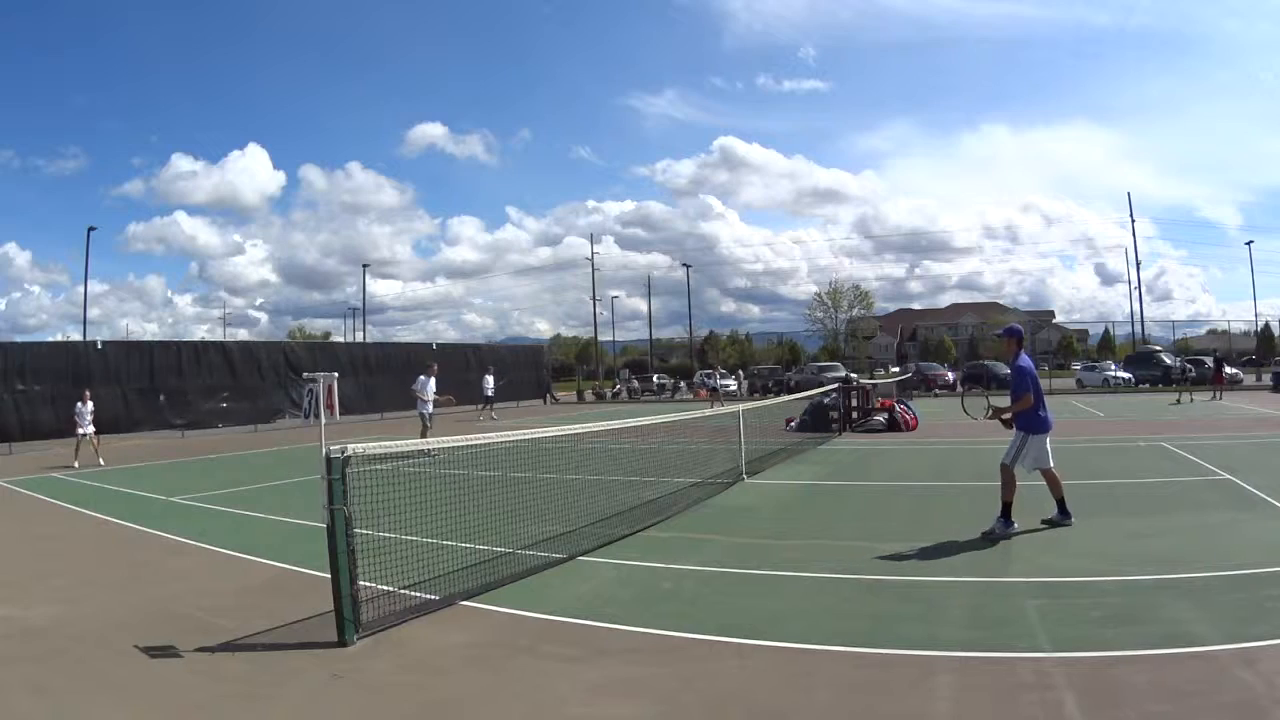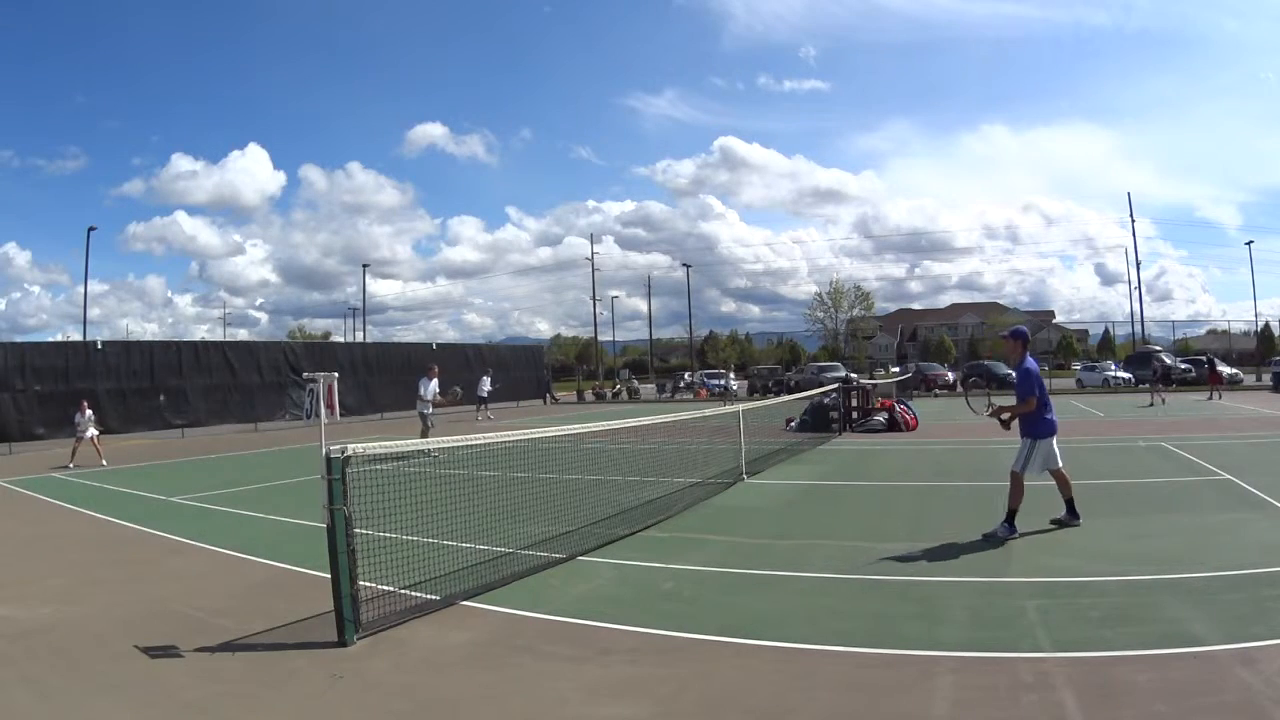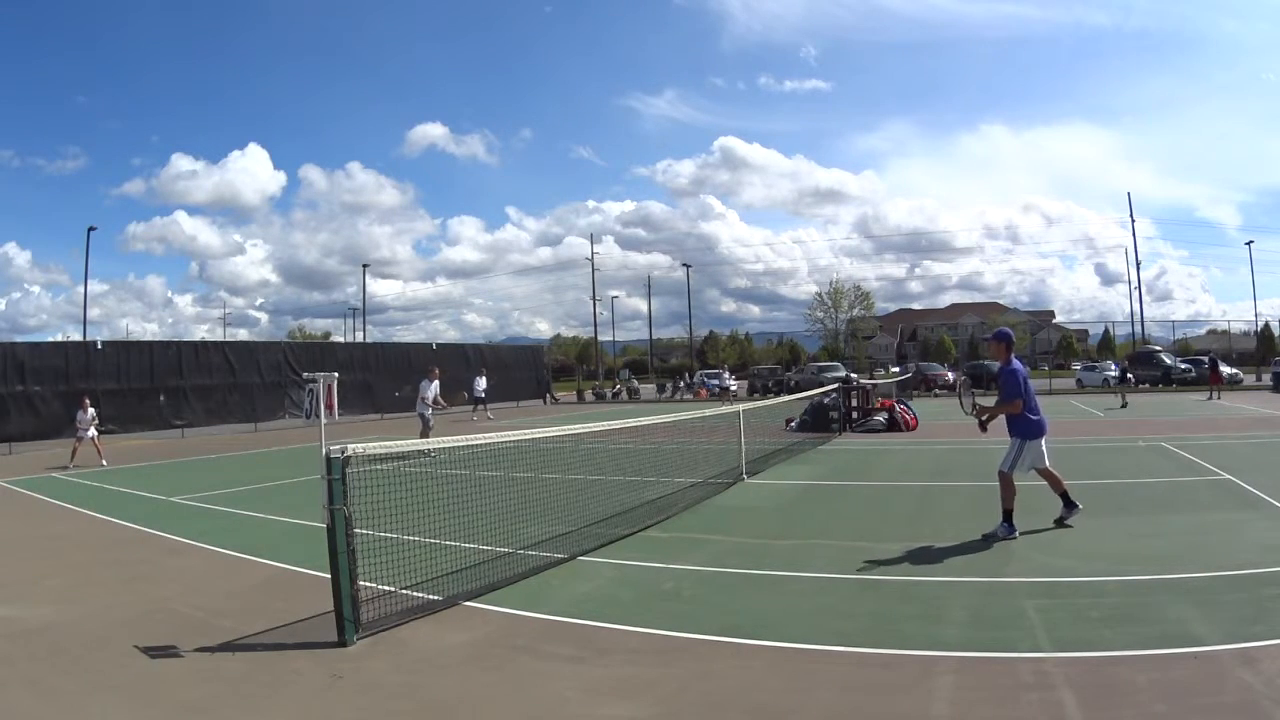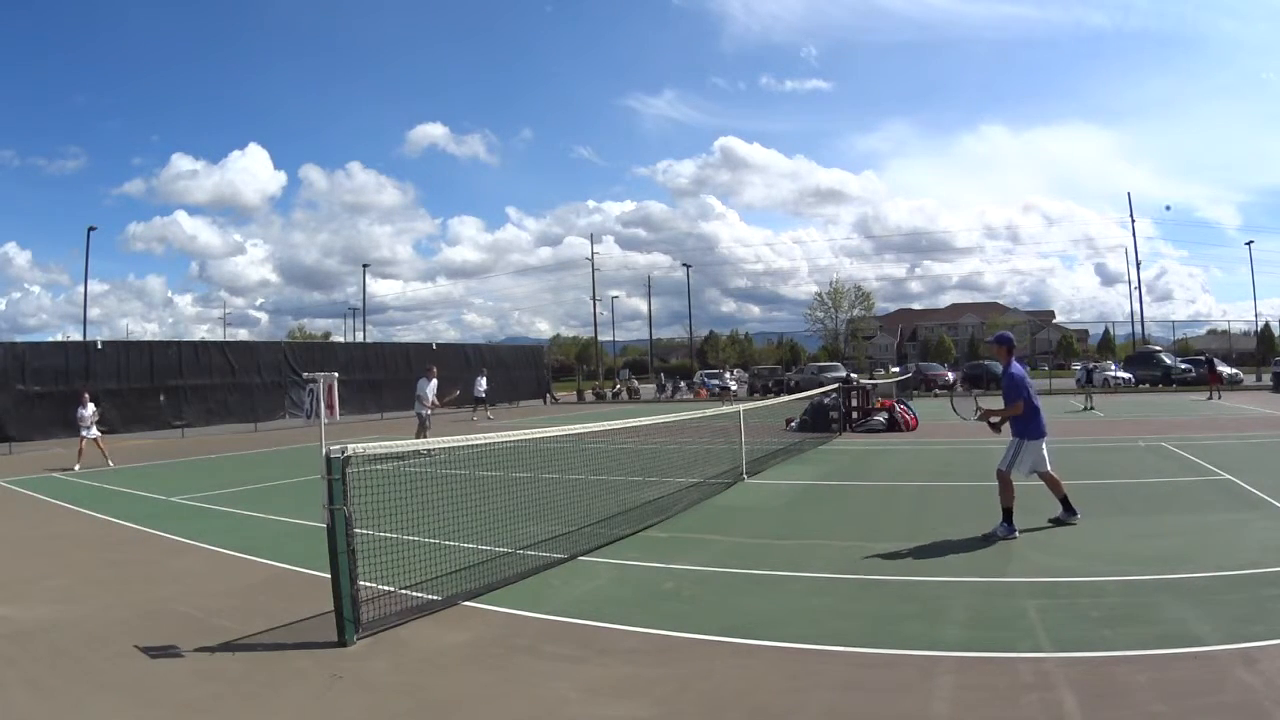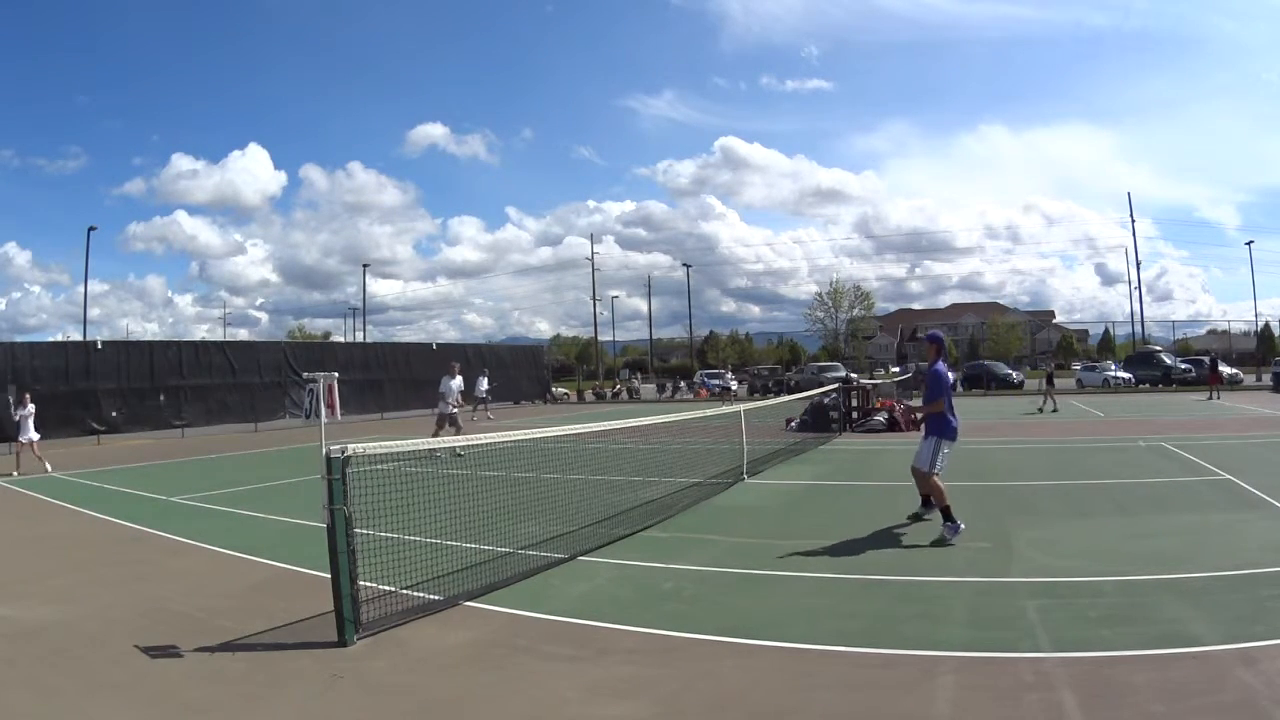
dt=1s
person 1, frame 1
left shoulder: (1020, 366)
right shoulder: (1021, 362)
left elbow: (1027, 400)
left wrist: (1002, 411)
right wrist: (1011, 417)
left hip: (1031, 428)
right hip: (1038, 425)
left knee: (1006, 467)
right knee: (1046, 469)
left ankle: (1005, 520)
right ankle: (1063, 514)
person 1, frame 2
left shoulder: (1027, 369)
right shoulder: (1023, 366)
left elbow: (1031, 404)
left wrist: (1003, 410)
right wrist: (1009, 419)
left hip: (1037, 431)
right hip: (1044, 427)
left knee: (1016, 475)
right knee: (1056, 470)
left ankle: (1009, 526)
right ankle: (1072, 514)
person 1, frame 3
left shoulder: (1013, 371)
right shoulder: (1005, 370)
left elbow: (1016, 406)
right elbow: (1003, 402)
left wrist: (987, 410)
right wrist: (987, 419)
left hip: (1026, 432)
right hip: (1033, 428)
left knee: (1005, 474)
right knee: (1042, 469)
left ankle: (1007, 526)
right ankle: (1069, 505)
person 1, frame 4
left shoulder: (1011, 374)
right shoulder: (1013, 370)
left elbow: (1018, 408)
left wrist: (991, 413)
right wrist: (1000, 422)
left hip: (1026, 433)
right hip: (1034, 430)
left knee: (1003, 474)
right knee: (1044, 472)
left ankle: (1008, 526)
right ankle: (1069, 511)
person 1, frame 5
left shoulder: (937, 372)
right shoulder: (933, 370)
left elbow: (940, 405)
left wrist: (914, 410)
right wrist: (920, 419)
left hip: (941, 432)
right hip: (933, 431)
left knee: (929, 475)
right knee: (917, 469)
left ankle: (951, 524)
right ankle: (927, 505)
